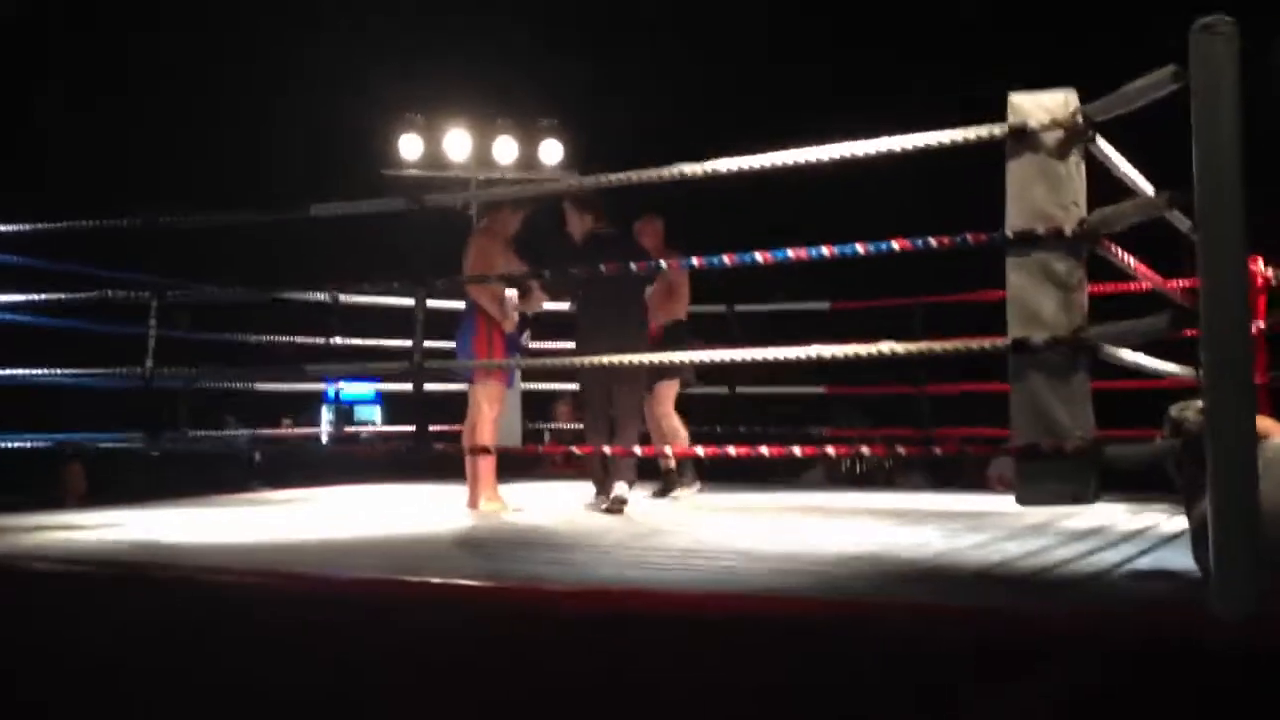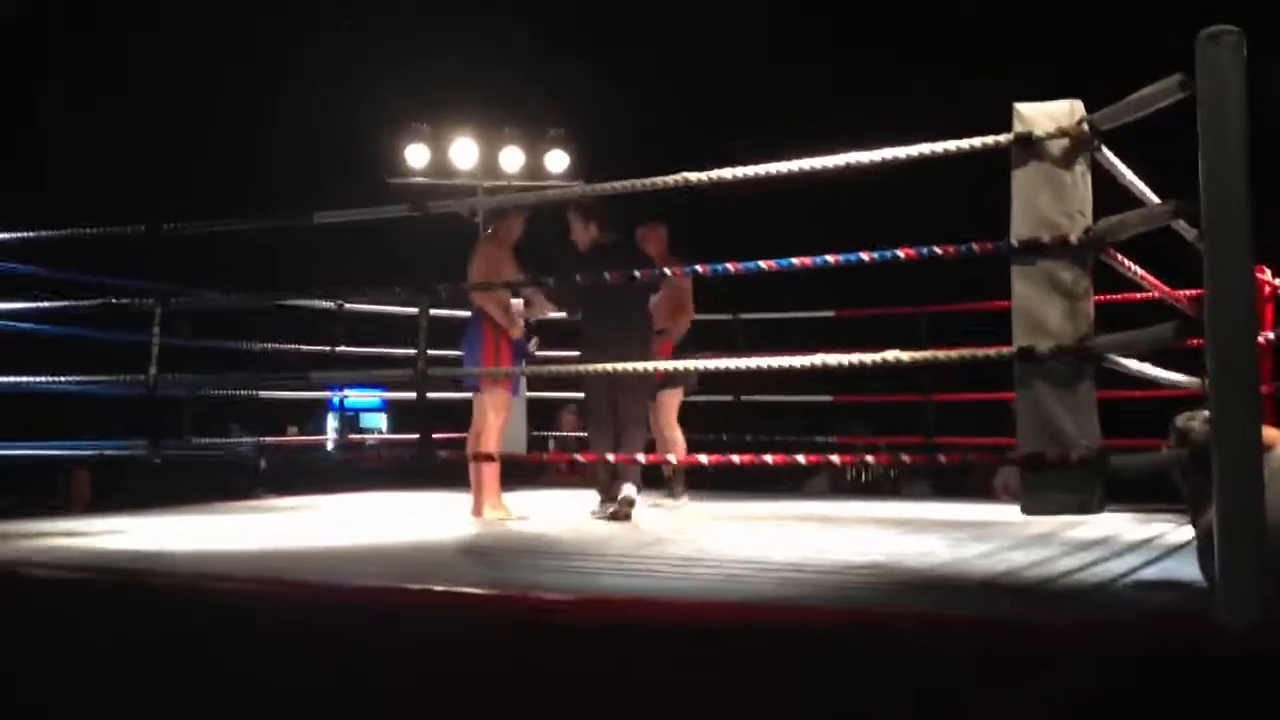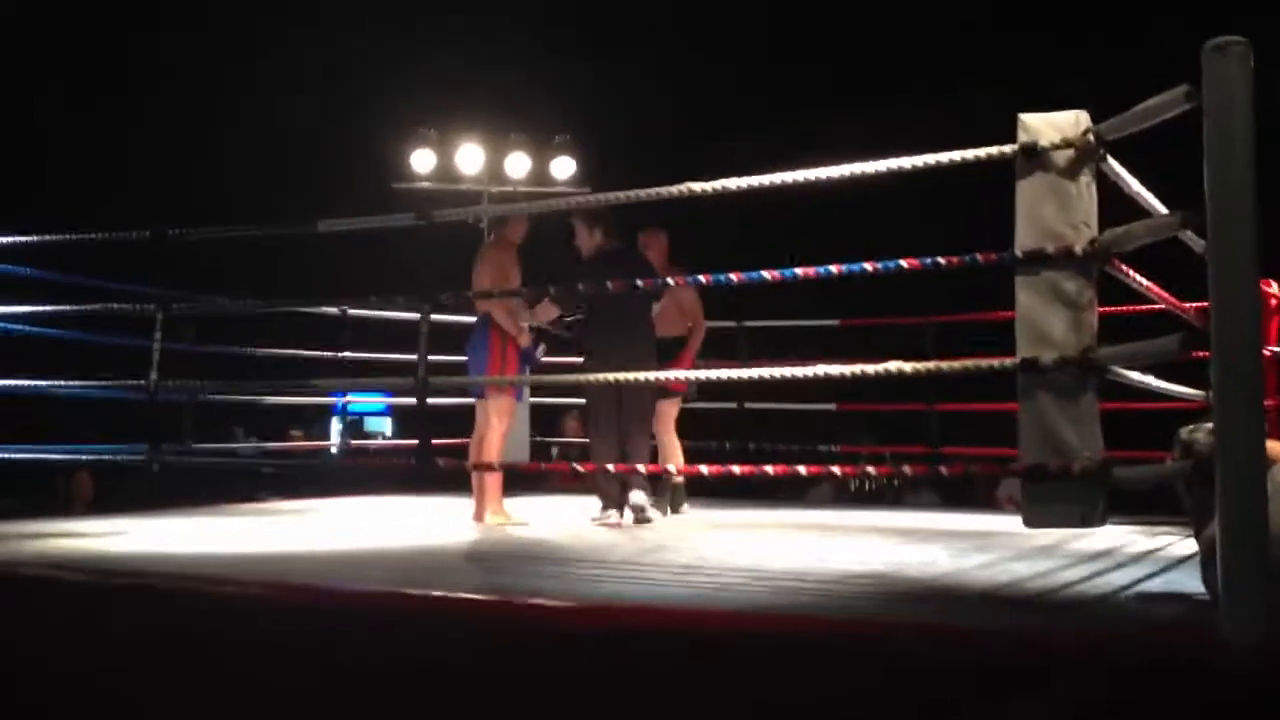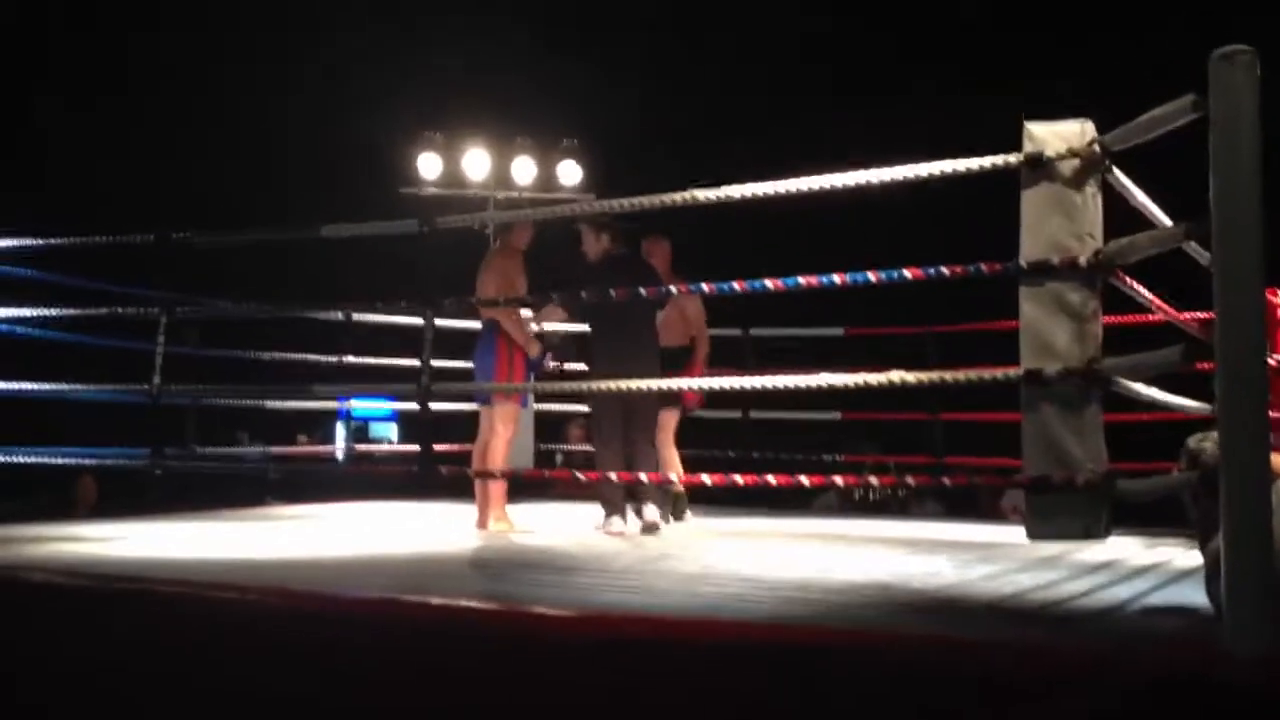
dt=0.1s
person 1, frame 1
left shoulder: (584, 253)
right shoulder: (632, 248)
right elbow: (650, 284)
left hip: (595, 343)
right hip: (631, 342)
left knee: (597, 417)
right knee: (626, 415)
left ankle: (604, 489)
right ankle: (620, 481)
person 1, frame 2
left shoulder: (587, 262)
right shoulder: (637, 257)
right elbow: (652, 290)
left hip: (599, 353)
right hip: (636, 350)
left knee: (602, 426)
right knee: (633, 421)
left ankle: (609, 498)
right ankle: (628, 484)
person 1, frame 3
left shoulder: (591, 268)
right shoulder: (639, 263)
left elbow: (555, 308)
right elbow: (656, 298)
left hip: (603, 359)
right hip: (639, 357)
left knee: (604, 432)
right knee: (637, 428)
left ankle: (611, 506)
right ankle: (637, 490)
person 1, frame 4
left shoulder: (599, 273)
right shoulder: (644, 270)
left elbow: (561, 311)
right elbow: (659, 306)
left hip: (608, 365)
right hip: (645, 363)
left knee: (609, 440)
right knee: (643, 437)
left ankle: (614, 514)
right ankle: (651, 505)
person 2, frame 1
left shoulder: (498, 244)
right shoulder: (487, 236)
left elbow: (528, 275)
right elbow: (476, 284)
right wrist: (507, 321)
left hip: (488, 324)
right hip: (485, 324)
left knee: (476, 413)
right knee: (489, 411)
left ankle: (475, 493)
right ankle: (487, 495)
person 2, frame 2
left shoulder: (491, 247)
right shoulder: (495, 244)
left elbow: (527, 291)
right elbow: (482, 292)
right wrist: (514, 329)
left hip: (486, 333)
right hip: (492, 333)
left knee: (482, 421)
right knee: (495, 418)
left ankle: (479, 501)
right ankle: (492, 502)
person 2, frame 3
left shoulder: (493, 252)
right shoulder: (502, 250)
left elbow: (513, 305)
right elbow: (494, 301)
right wrist: (522, 336)
left hip: (487, 339)
right hip: (498, 340)
left knee: (484, 427)
right knee: (498, 424)
left ankle: (481, 506)
right ankle: (493, 508)
person 2, frame 4
left shoulder: (494, 258)
right shoulder: (508, 257)
right elbow: (503, 310)
right wrist: (532, 345)
left hip: (488, 343)
right hip: (503, 345)
left knee: (487, 433)
right knee: (504, 431)
left ankle: (483, 513)
right ankle: (497, 515)
person 3, frame 1
left shoulder: (672, 262)
left elbow: (673, 300)
left wrist: (650, 327)
left hip: (671, 339)
right hip: (653, 342)
left knee: (663, 408)
right knee: (652, 414)
left ankle: (686, 472)
right ankle: (669, 480)
person 3, frame 2
left shoulder: (675, 271)
left elbow: (686, 311)
left wrist: (665, 342)
left hip: (671, 351)
right hip: (654, 351)
left knee: (666, 417)
right knee: (658, 422)
left ankle: (676, 483)
right ankle: (672, 485)
person 3, frame 3
left shoulder: (677, 280)
left elbow: (698, 324)
left wrist: (685, 359)
left hip: (673, 359)
right hip: (654, 357)
left knee: (664, 427)
right knee: (660, 429)
left ankle: (670, 494)
right ankle: (674, 496)
person 3, frame 4
left shoulder: (682, 291)
left elbow: (701, 333)
left wrist: (696, 370)
left hip: (674, 363)
left knee: (663, 436)
right knee: (659, 437)
left ankle: (674, 500)
right ankle: (678, 502)
